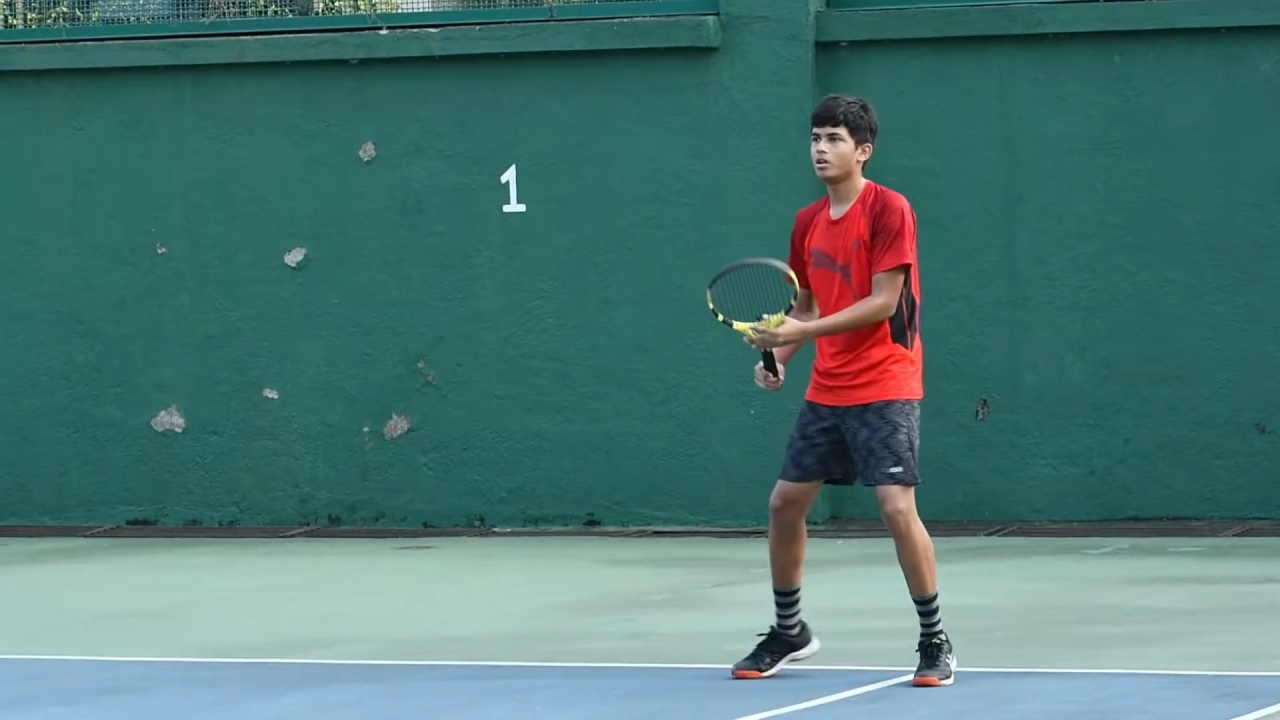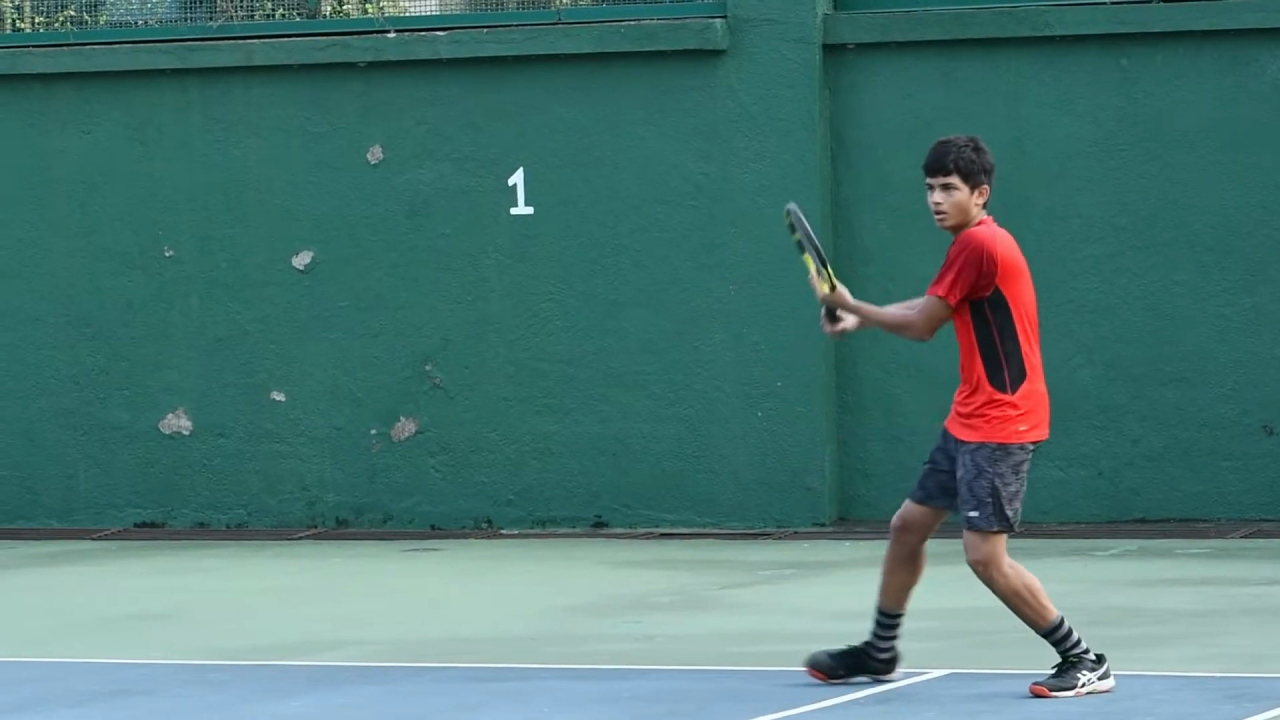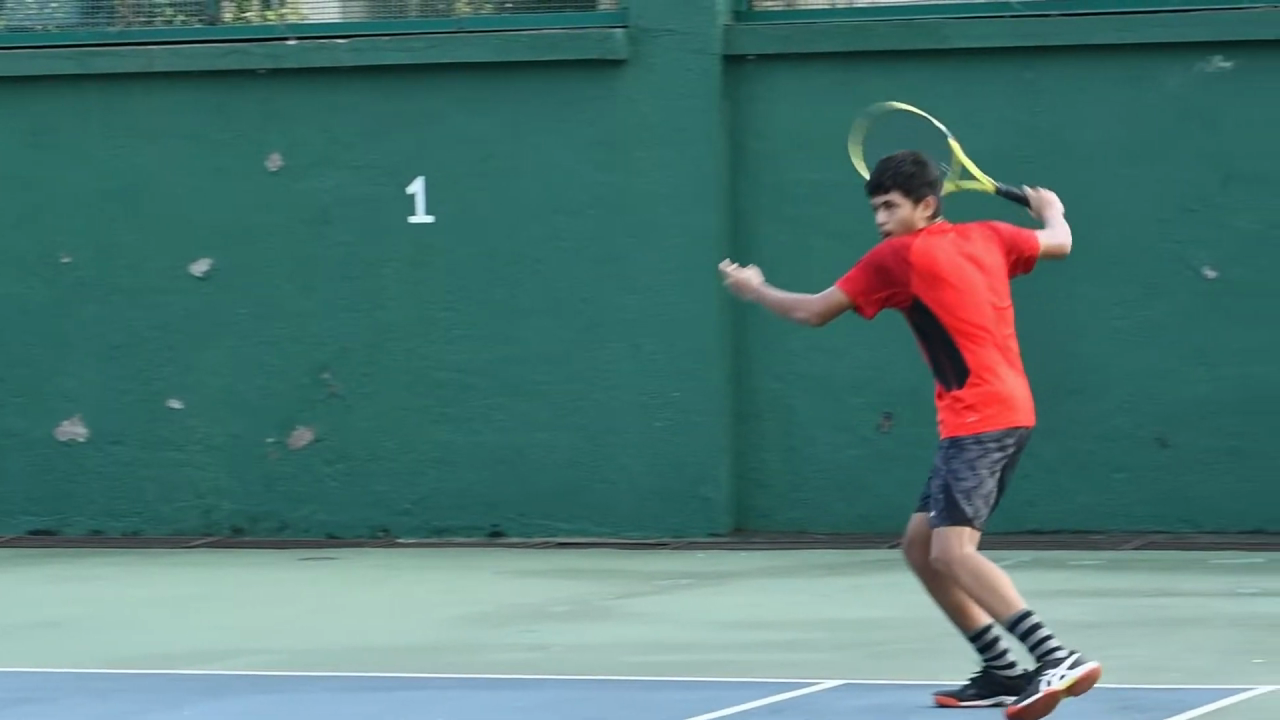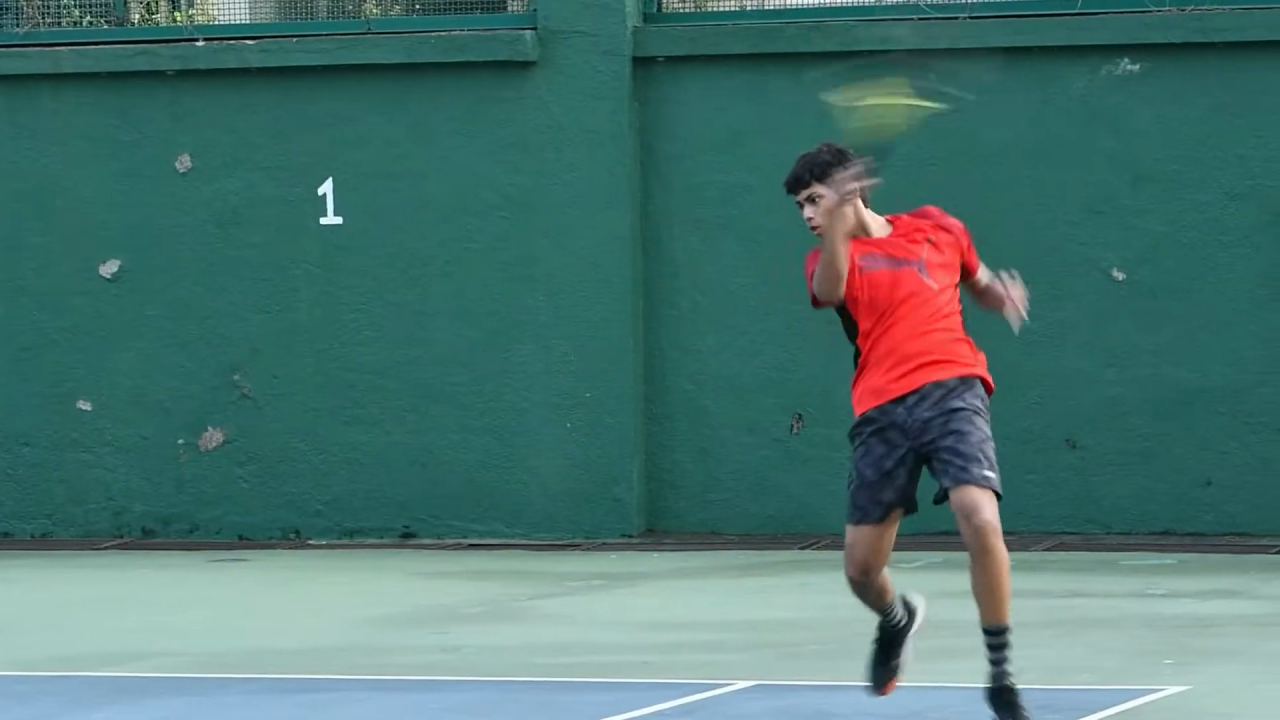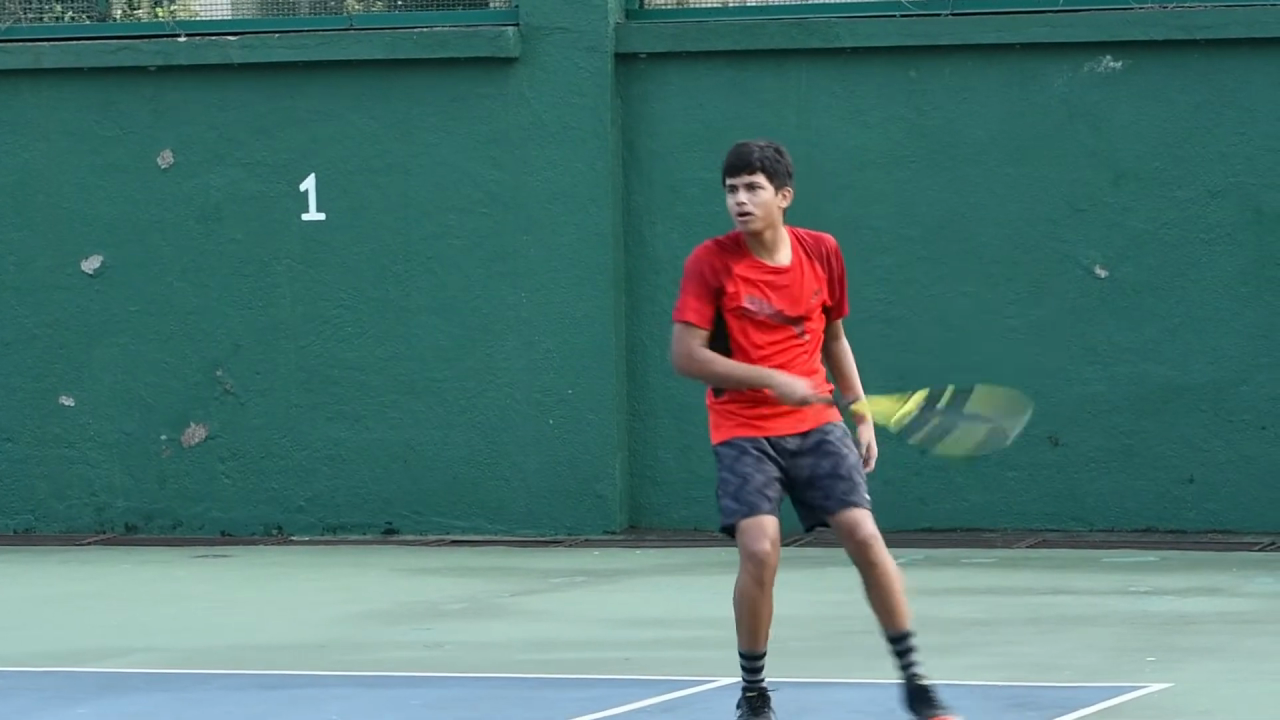
dt=1s
person 1, frame 1
left shoulder: (890, 208)
right shoulder: (806, 222)
left elbow: (885, 301)
left wrist: (803, 330)
right wrist: (778, 355)
left hip: (886, 388)
right hip: (826, 391)
left knee: (897, 510)
right knee: (784, 506)
left ankle: (935, 642)
right ankle: (789, 632)
person 1, frame 2
left shoulder: (978, 243)
right shoulder: (974, 243)
left elbow: (922, 327)
right elbow: (931, 304)
left wrist: (856, 305)
right wrist: (860, 314)
left hip: (1003, 425)
right hip: (968, 421)
left knee: (984, 556)
right knee: (906, 528)
left ankle: (1086, 662)
right ankle: (880, 648)
person 1, frame 3
left shoulder: (897, 257)
right shoulder: (988, 235)
left elbow: (811, 312)
right elbow: (1056, 242)
left wrist: (755, 288)
right wrist: (1049, 208)
left hip: (980, 422)
right hip: (1002, 416)
left knee: (954, 553)
right knee: (920, 548)
left ankle: (1059, 660)
right ankle: (1003, 670)
person 1, frame 4
left shoulder: (934, 226)
right shoulder: (826, 261)
left elbow: (980, 286)
right elbow: (826, 288)
left wrist: (1005, 291)
right wrist: (839, 216)
left hip: (953, 391)
right hip: (881, 411)
left knee: (979, 519)
right knee: (861, 565)
right ankle: (898, 618)
person 1, frame 5
left shoulder: (822, 249)
right shoulder: (709, 261)
right elbow: (686, 356)
left wrist: (860, 413)
right wrist: (777, 381)
left hip: (815, 426)
right hip: (745, 429)
left knee: (865, 538)
right knee: (760, 550)
